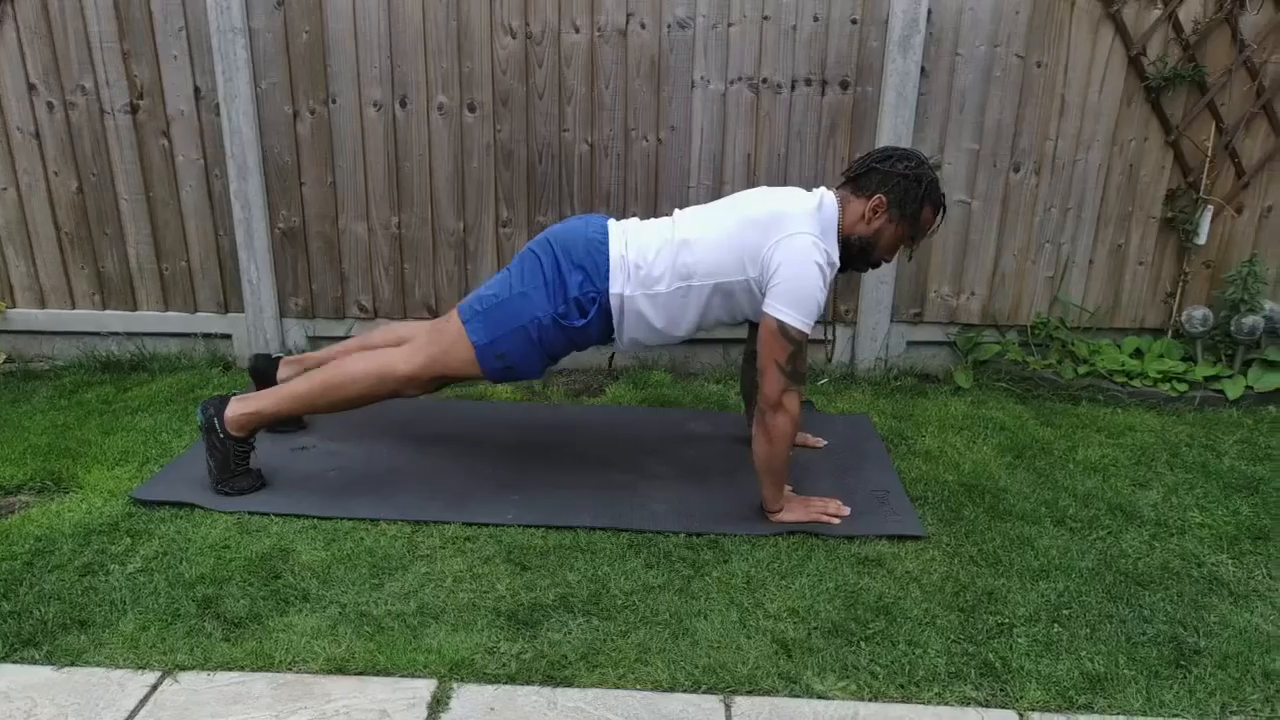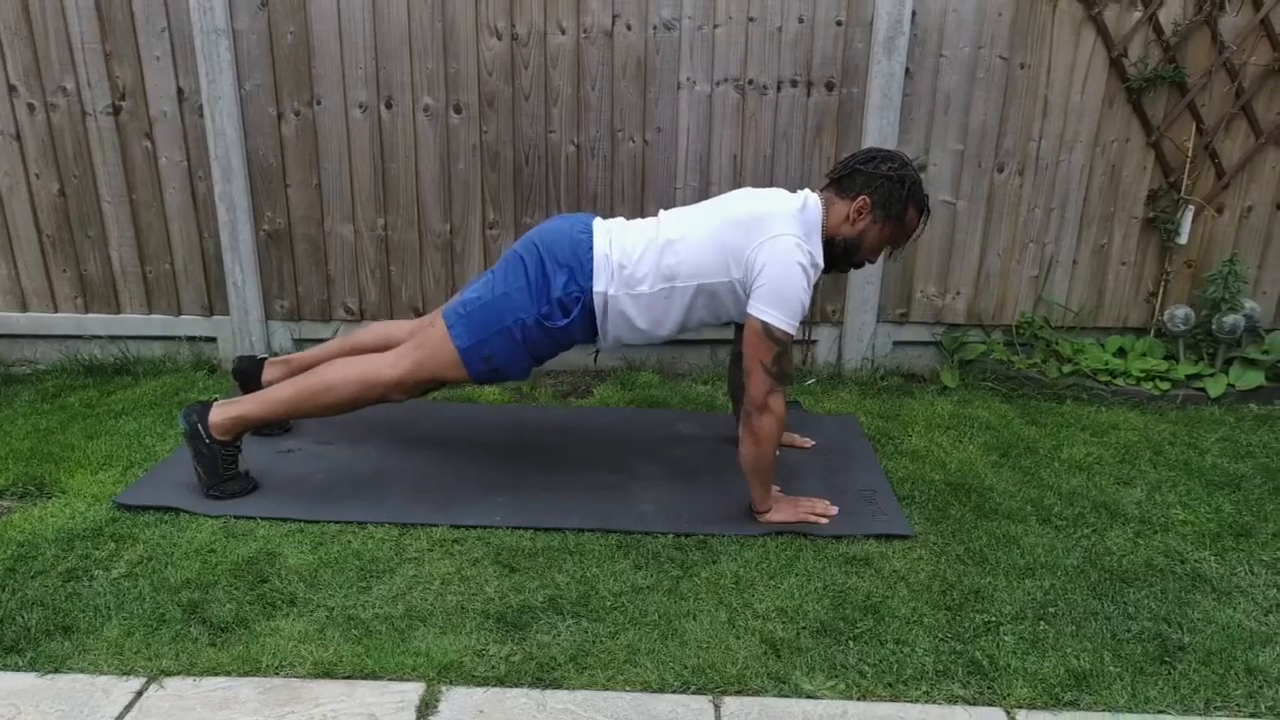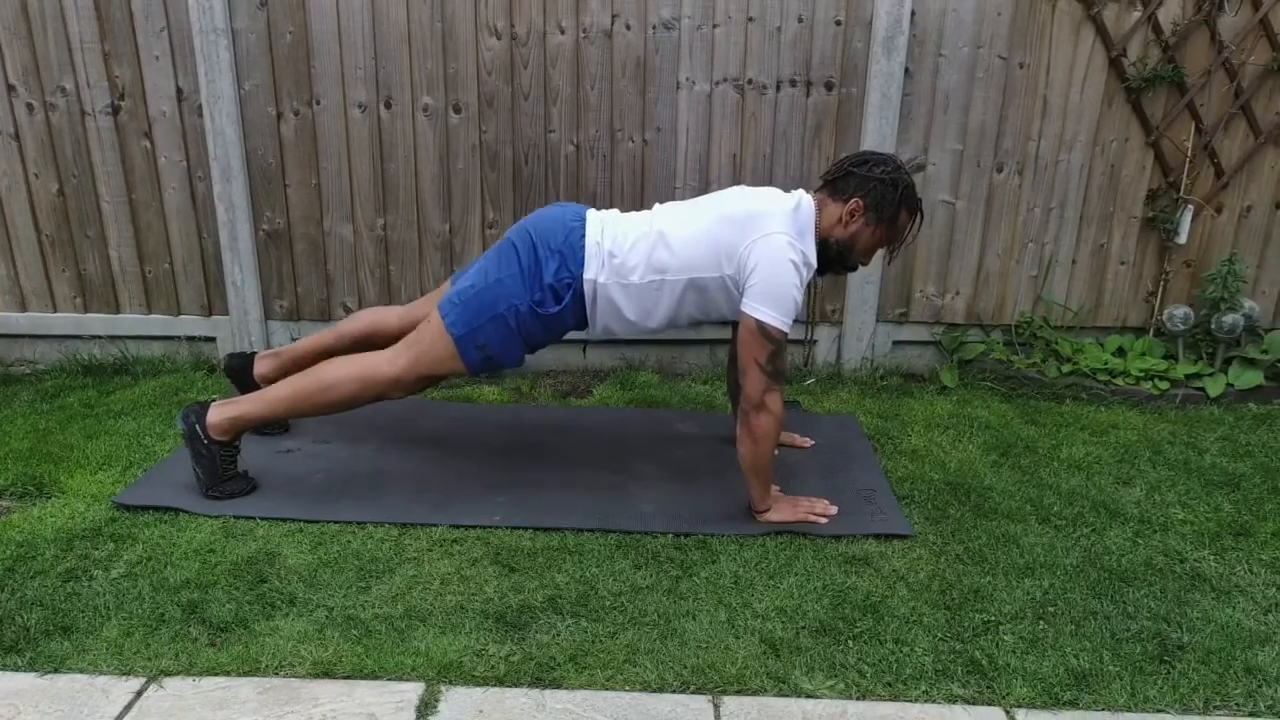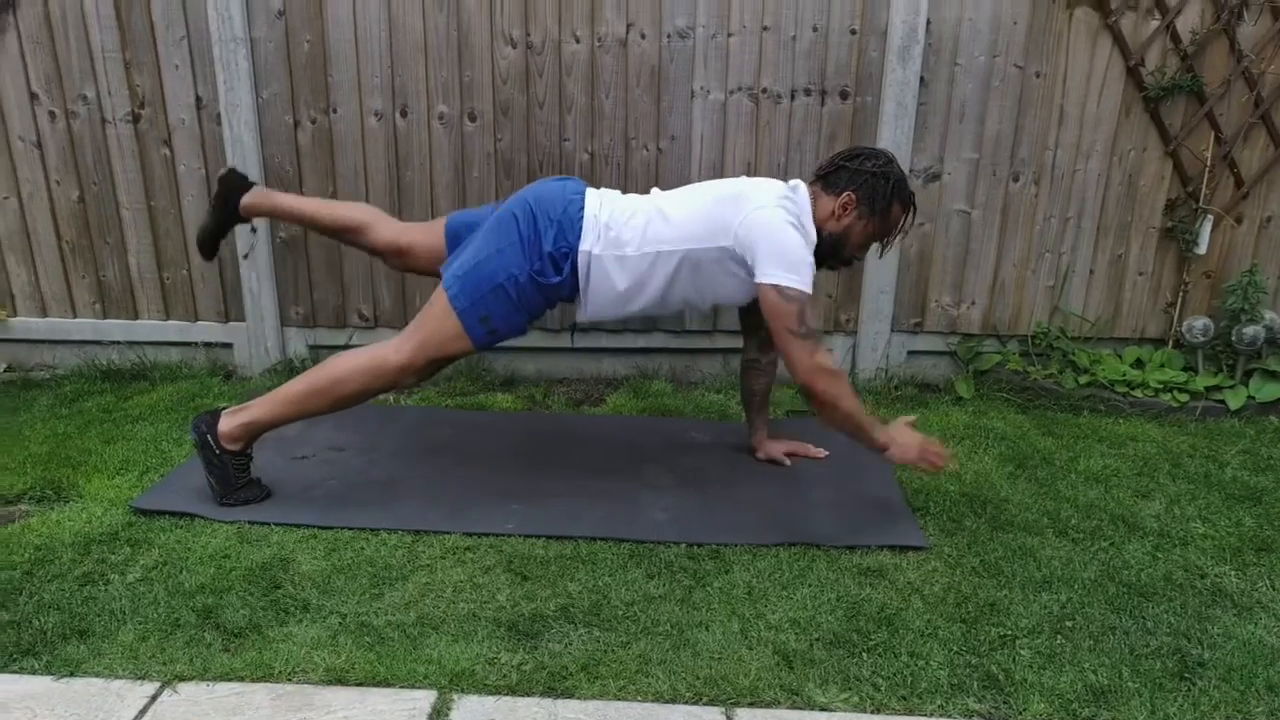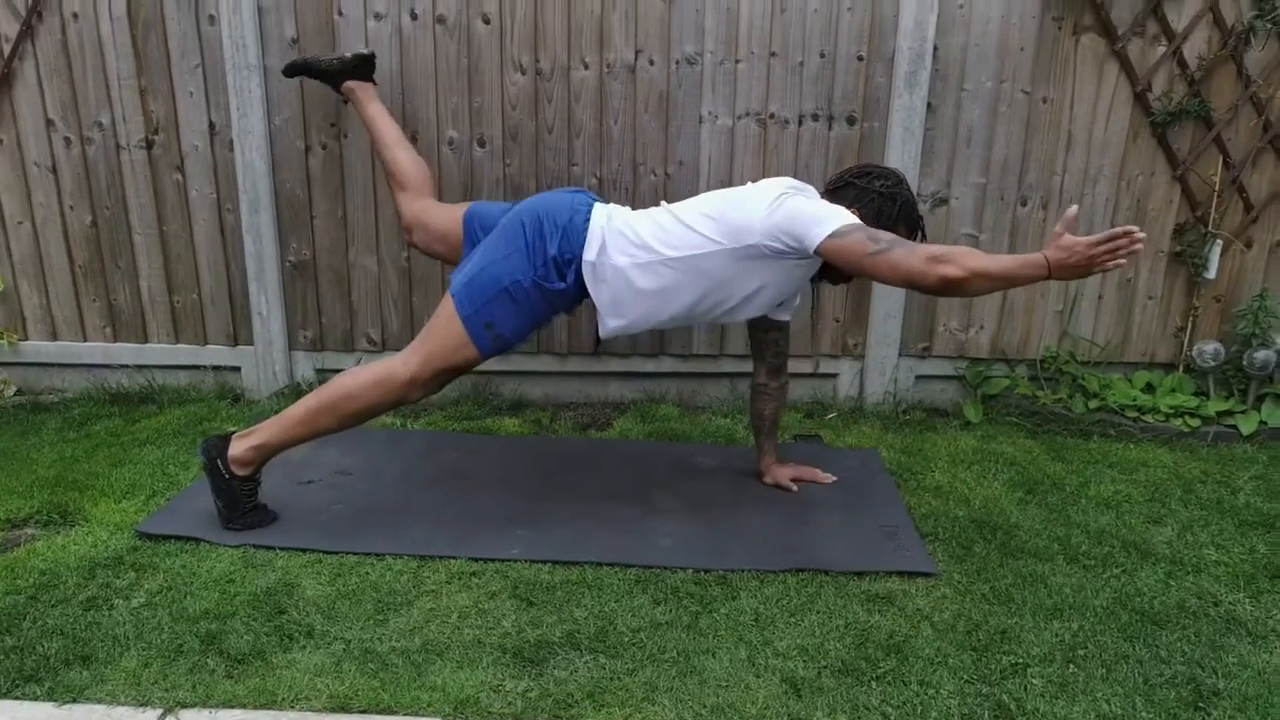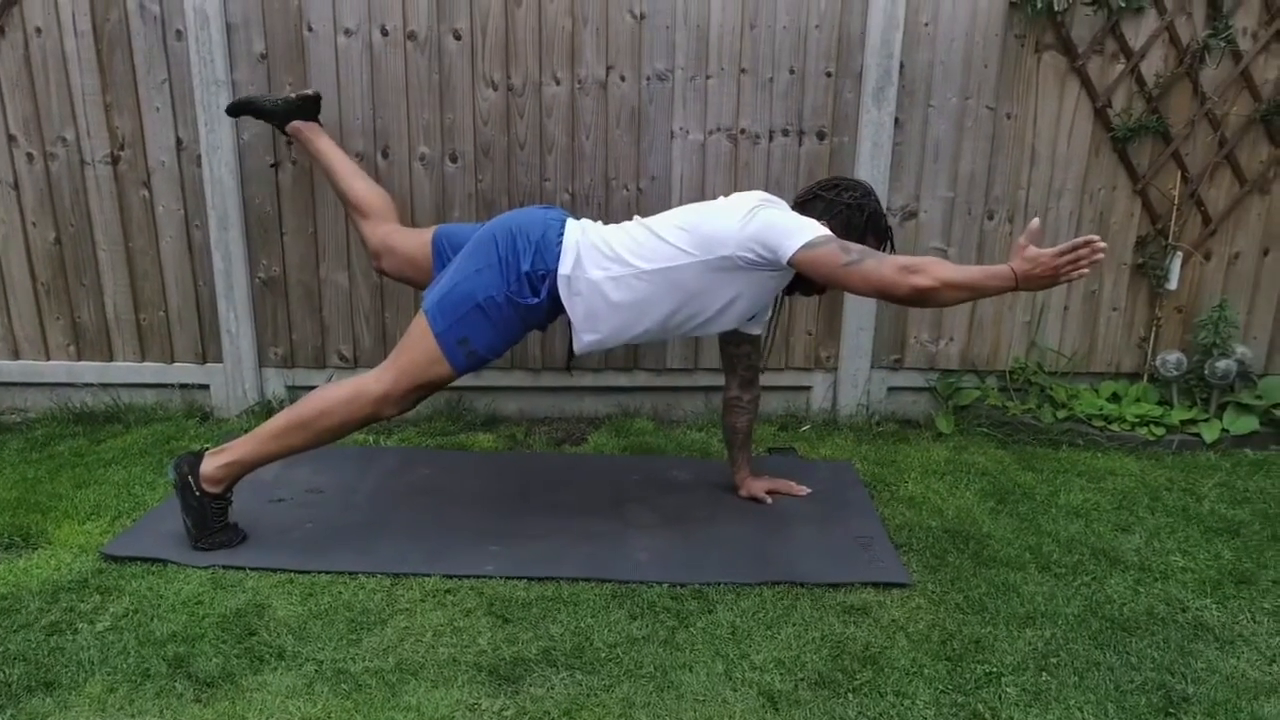
dt=0.5s
person 1, frame 1
left shoulder: (796, 210)
right shoulder: (807, 257)
left elbow: (757, 352)
right elbow: (779, 390)
left wrist: (765, 425)
right wrist: (778, 500)
left hip: (589, 252)
right hip: (581, 282)
left knee: (434, 335)
right knee: (422, 366)
left ankle: (285, 369)
right ankle: (235, 414)
person 1, frame 2
left shoulder: (782, 214)
right shoulder: (790, 257)
left elbow: (745, 365)
right elbow: (763, 391)
left wrist: (754, 425)
right wrist: (767, 500)
left hip: (572, 250)
right hip: (566, 287)
left knee: (422, 337)
right knee: (409, 373)
left ankle: (270, 371)
right ankle: (222, 421)
person 1, frame 3
left shoulder: (776, 213)
right shoulder: (784, 256)
left elbow: (745, 364)
right elbow: (760, 391)
left wrist: (755, 425)
right wrist: (766, 500)
left hip: (563, 242)
right hip: (555, 273)
left knee: (410, 322)
right knee: (404, 369)
left ankle: (262, 366)
right ankle: (221, 420)
person 1, frame 4
left shoulder: (777, 210)
right shoulder: (782, 231)
left elbow: (759, 342)
right elbow: (811, 365)
left wrist: (760, 434)
right wrist: (883, 436)
left hip: (562, 217)
right hip: (552, 239)
left knee: (390, 238)
right knee: (410, 356)
left ankle: (246, 198)
right ankle: (232, 428)
person 1, frame 5
left shoulder: (786, 266)
right shoulder: (800, 213)
left elbow: (769, 366)
right elbow: (936, 271)
left wrist: (768, 460)
right wrist: (1050, 262)
left hip: (567, 244)
right hip: (557, 245)
left knee: (422, 218)
right knee: (419, 371)
left ankle: (356, 86)
right ankle: (241, 452)
person 1, frame 6
left shoulder: (758, 280)
right shoulder: (772, 227)
left elbow: (741, 379)
right elbow: (906, 283)
left wrist: (744, 473)
right wrist: (1016, 275)
left hip: (537, 257)
right hip: (534, 261)
left knee: (387, 243)
right knee: (391, 389)
left ankle: (299, 126)
right ankle: (212, 471)
